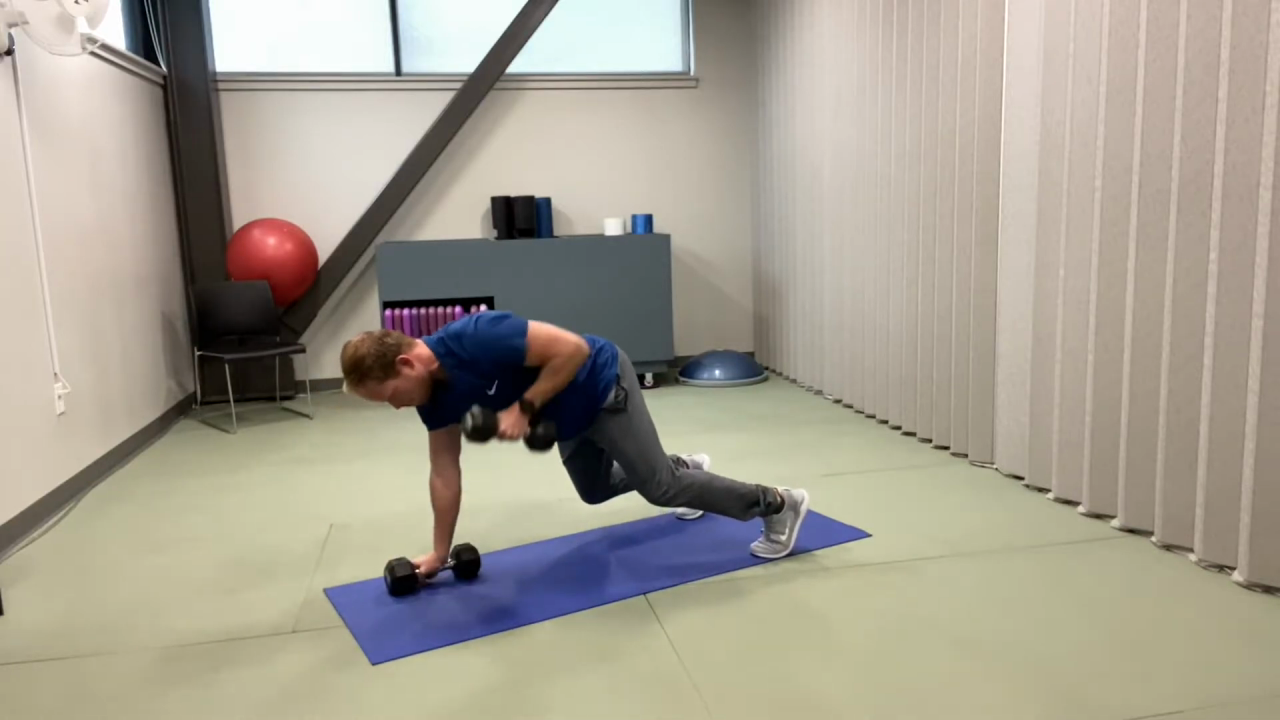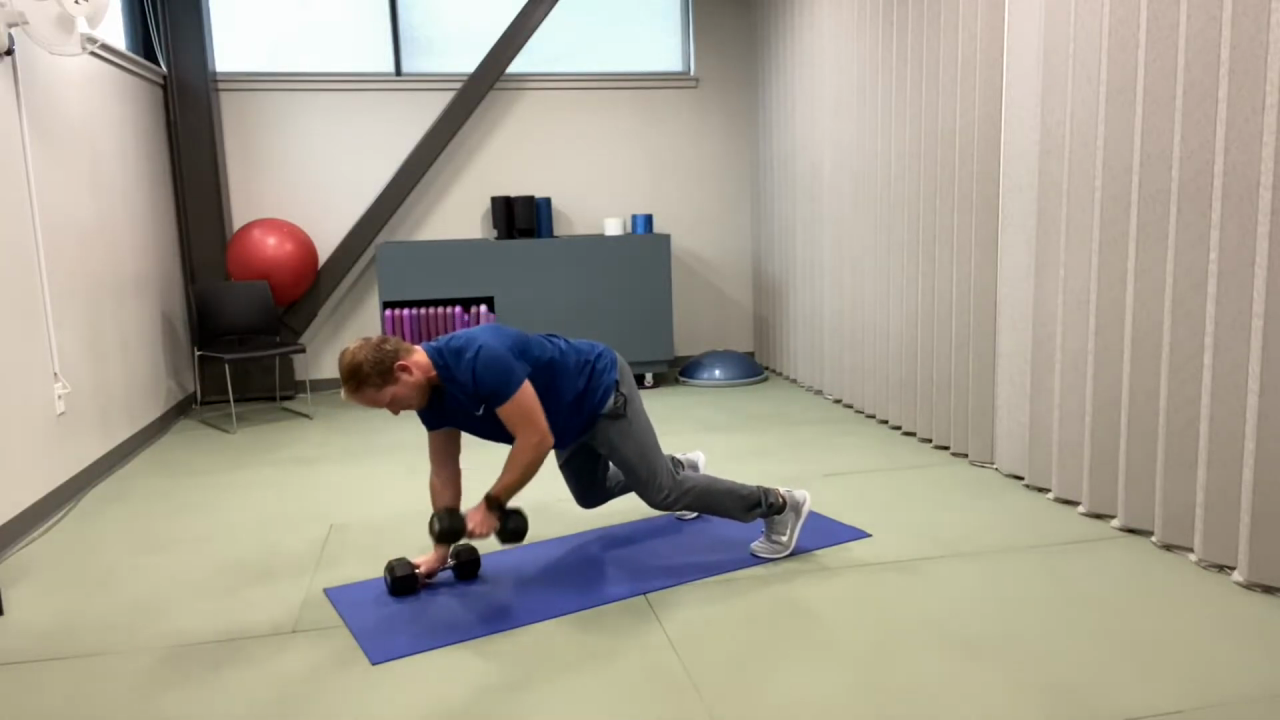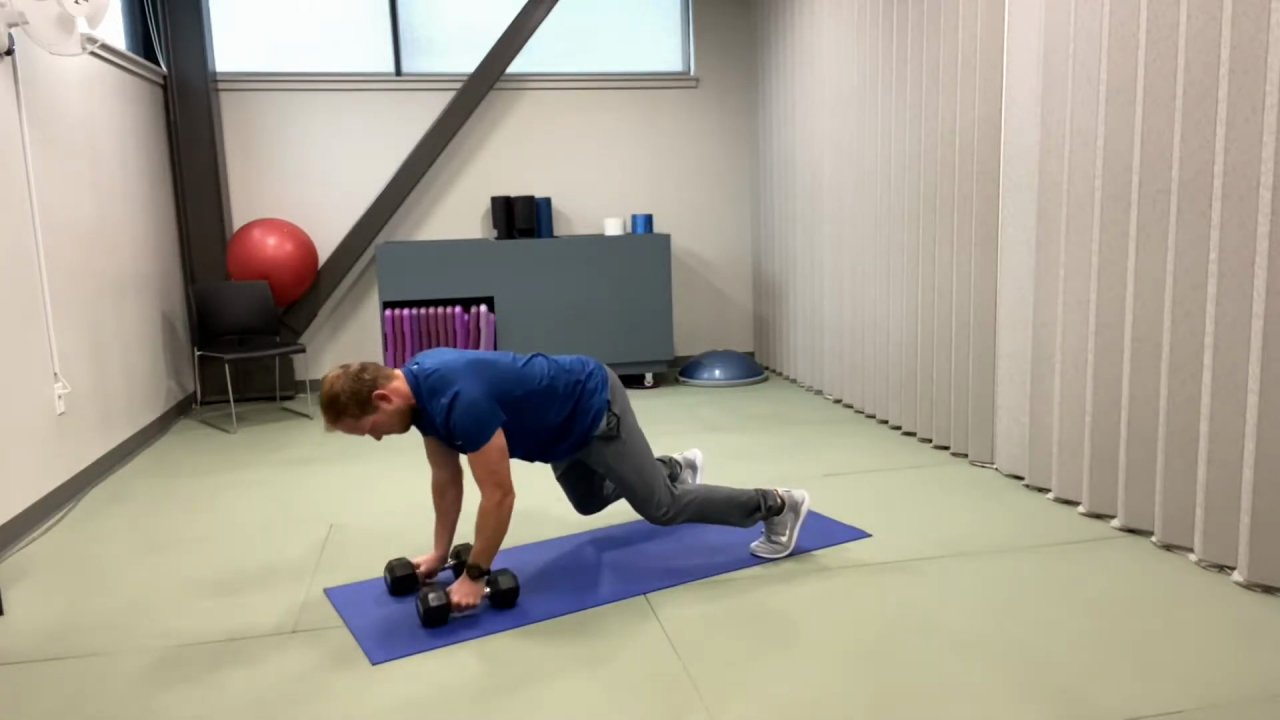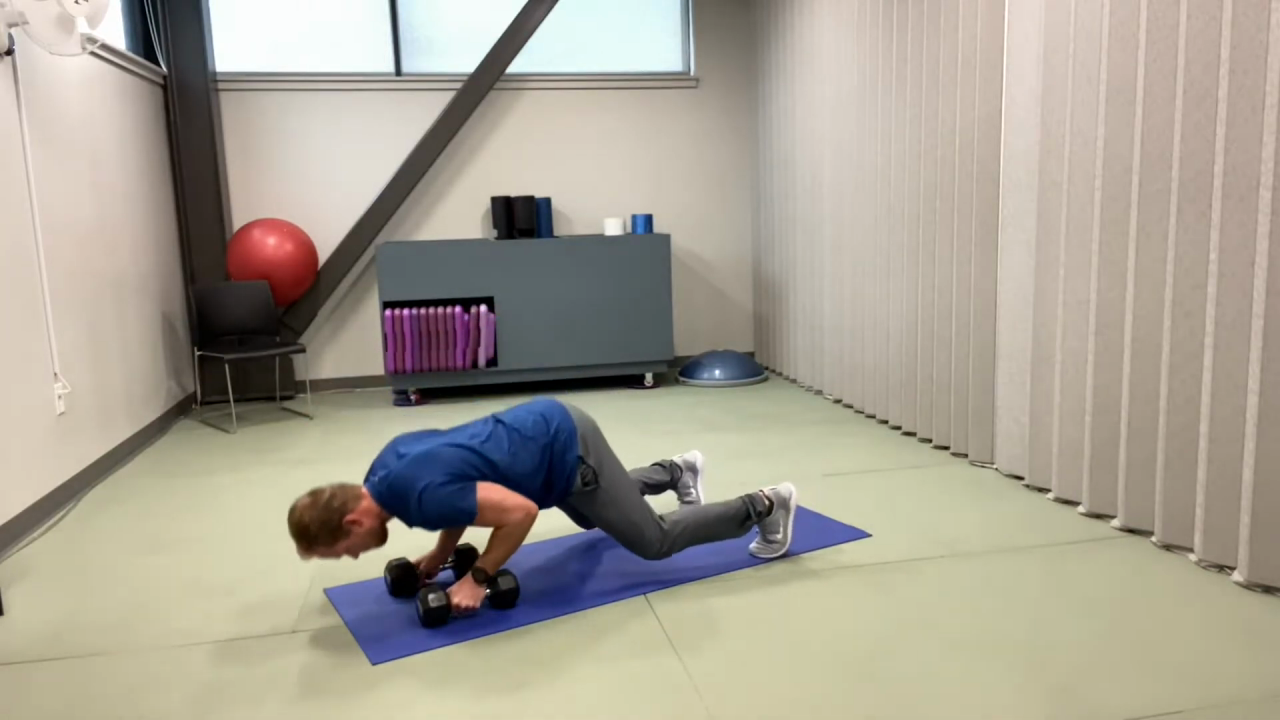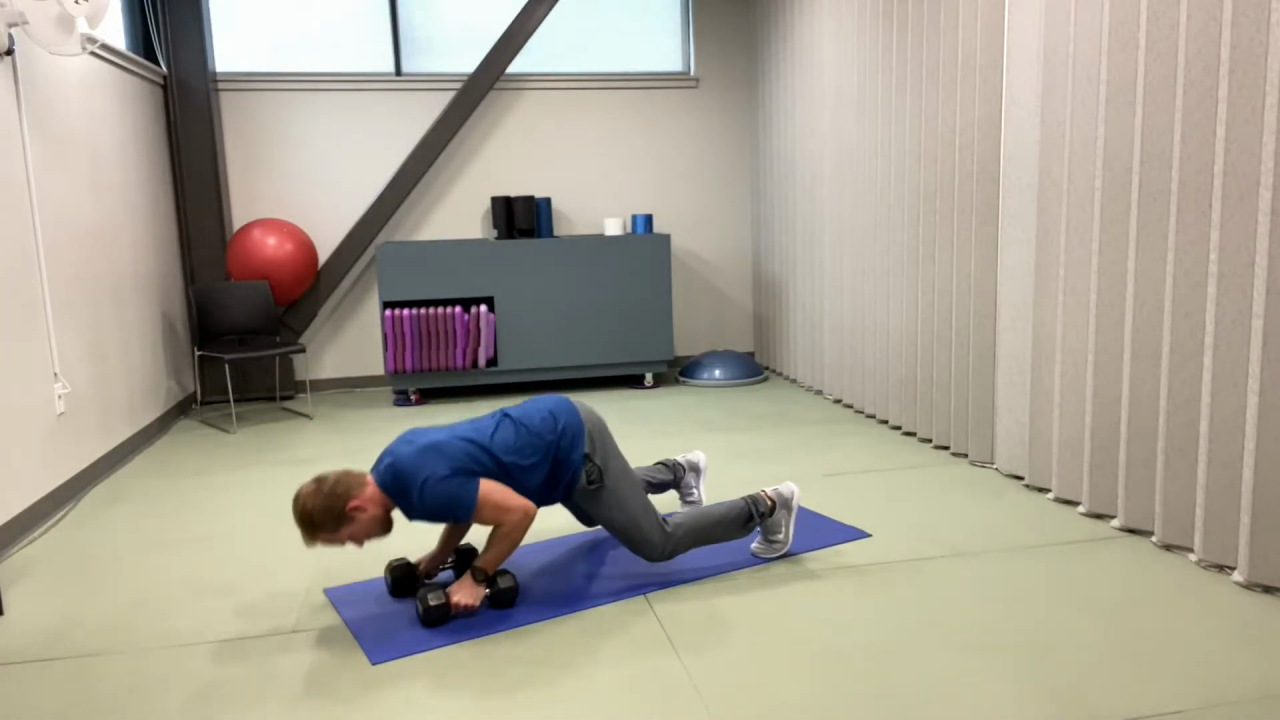
dt=0.5s
person 1, frame 1
left shoulder: (479, 337)
right shoulder: (434, 389)
left elbow: (574, 348)
right elbow: (445, 473)
left wrist: (523, 409)
right wrist: (439, 554)
left hip: (601, 383)
right hip: (566, 411)
left knee: (657, 486)
right knee: (596, 491)
left ankle: (777, 503)
right ankle: (685, 466)
person 1, frame 2
left shoulder: (481, 356)
right shoulder: (432, 390)
left elbow: (537, 440)
right elbow: (445, 474)
left wrist: (491, 507)
right wrist: (440, 551)
left hip: (600, 389)
right hip: (572, 414)
left knee: (660, 491)
right knee: (593, 494)
left ankle: (778, 504)
right ankle: (681, 464)
person 1, frame 3
left shoulder: (459, 399)
right shoulder: (417, 384)
left elbow: (498, 495)
right elbow: (446, 474)
left wrist: (474, 576)
right wrist: (439, 552)
left hip: (593, 403)
right hip: (566, 413)
left knee: (661, 506)
right knee: (591, 502)
left ankle: (777, 505)
right ankle: (676, 466)
person 1, frame 4
left shoulder: (423, 495)
right shoulder: (387, 470)
left elbow: (520, 513)
left wrist: (477, 579)
right wrist: (440, 556)
left hip: (568, 449)
right hip: (548, 427)
left knee: (654, 539)
right knee: (593, 515)
left ankle: (765, 506)
right ankle: (677, 470)
person 1, frame 5
left shoulder: (425, 482)
right shoulder: (394, 465)
left elbow: (519, 512)
left wrist: (477, 578)
right wrist: (438, 557)
left hip: (574, 444)
right hip: (556, 425)
left knee: (656, 542)
right knee: (595, 515)
left ankle: (768, 506)
right ankle: (680, 471)
